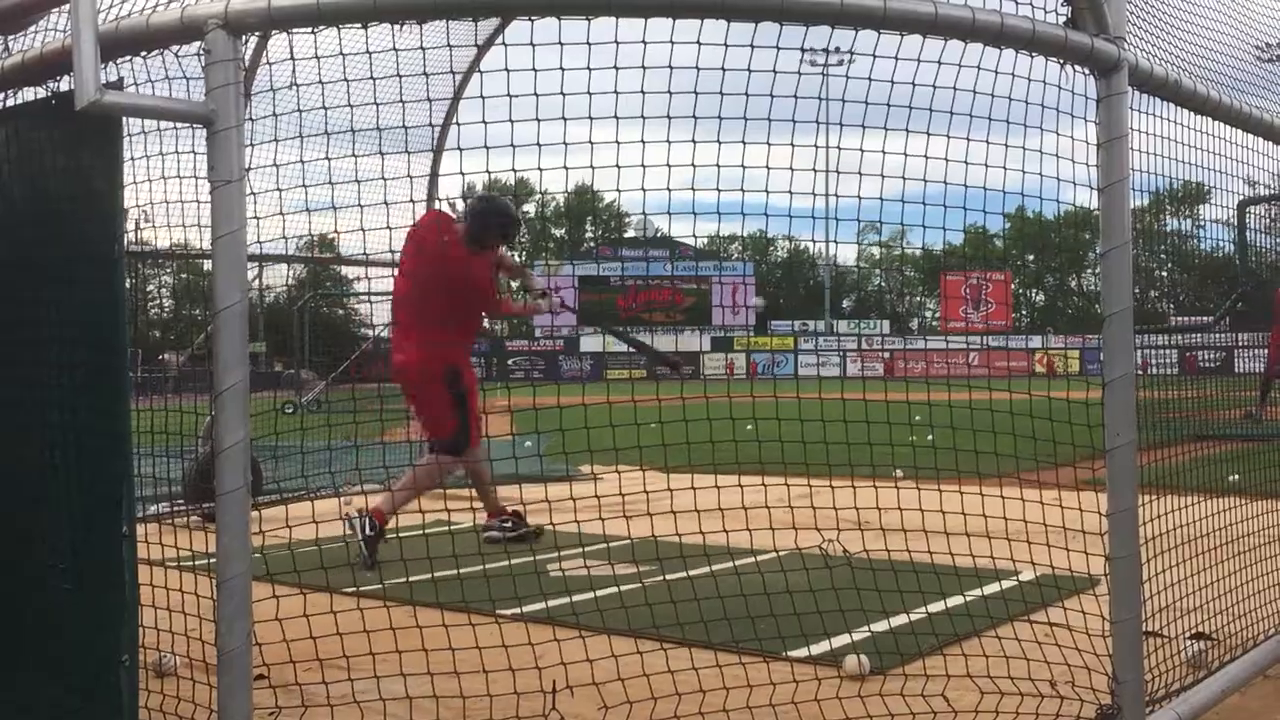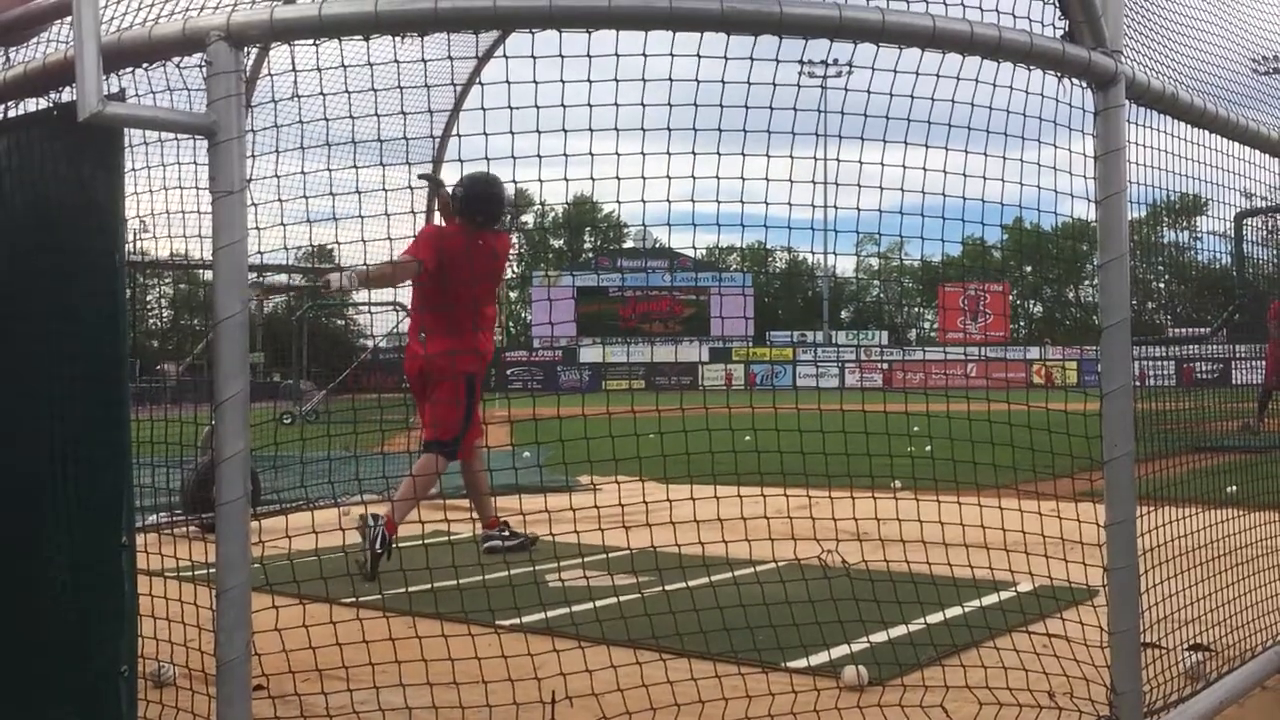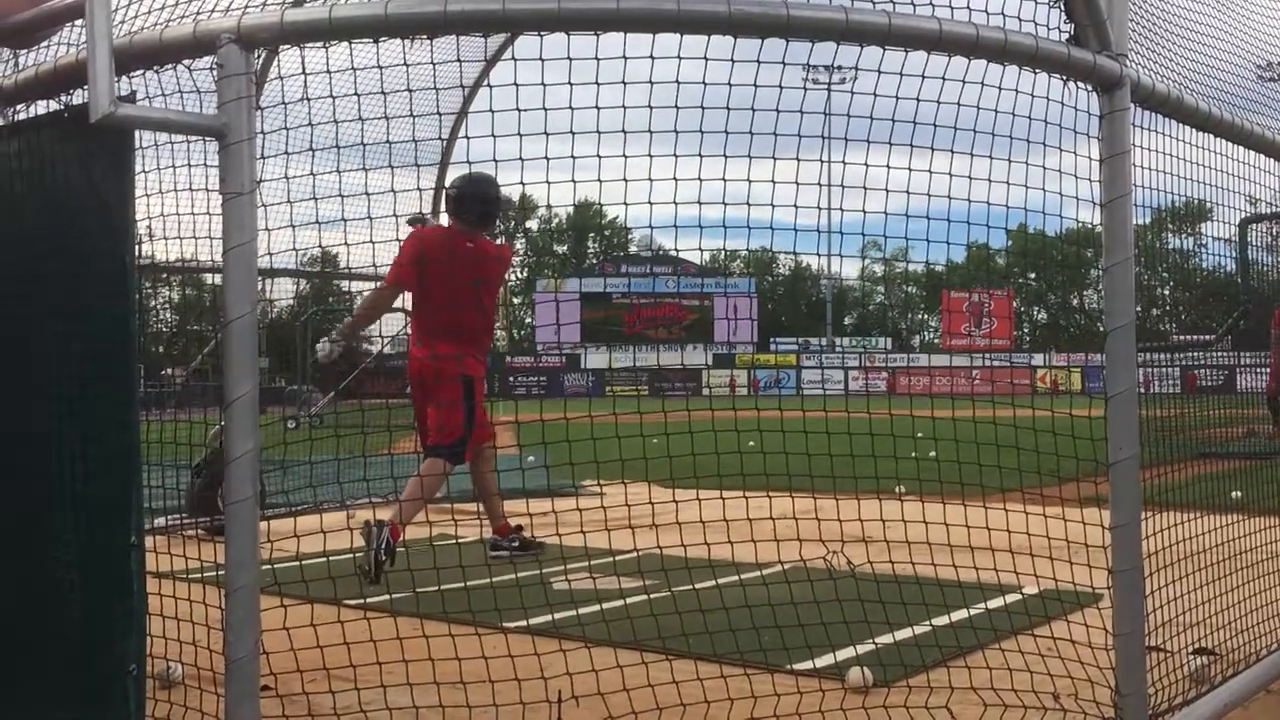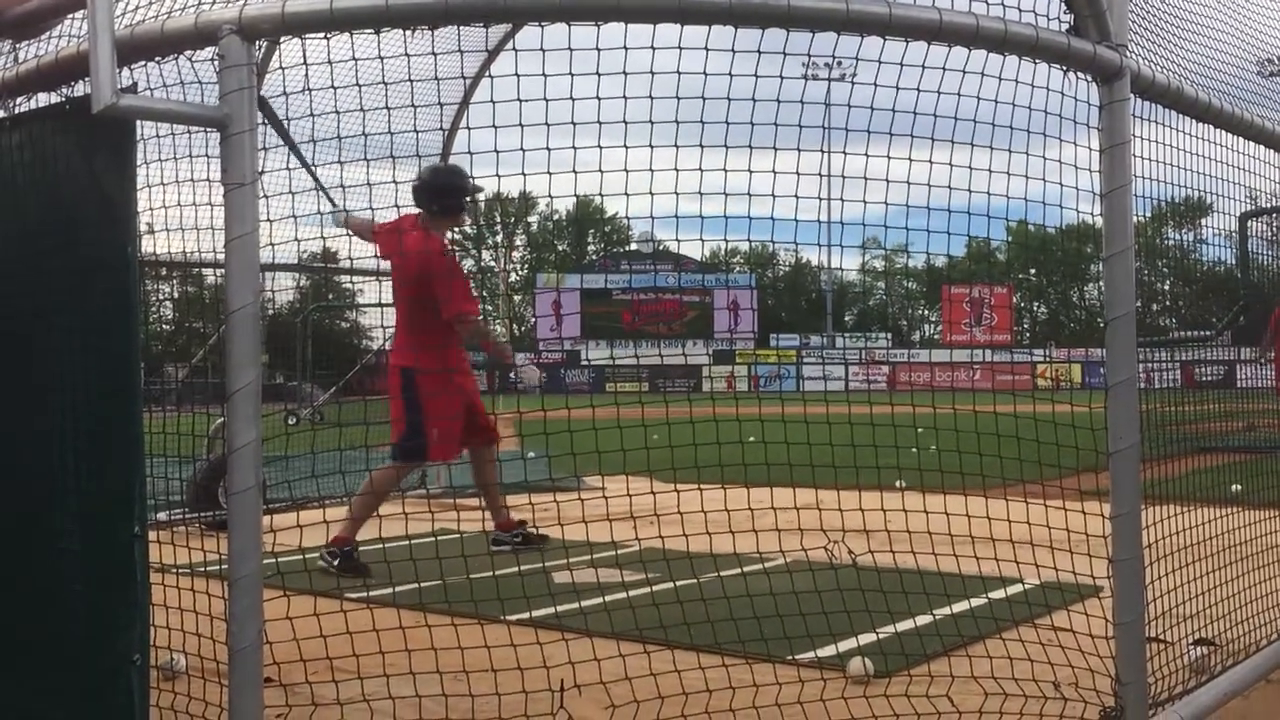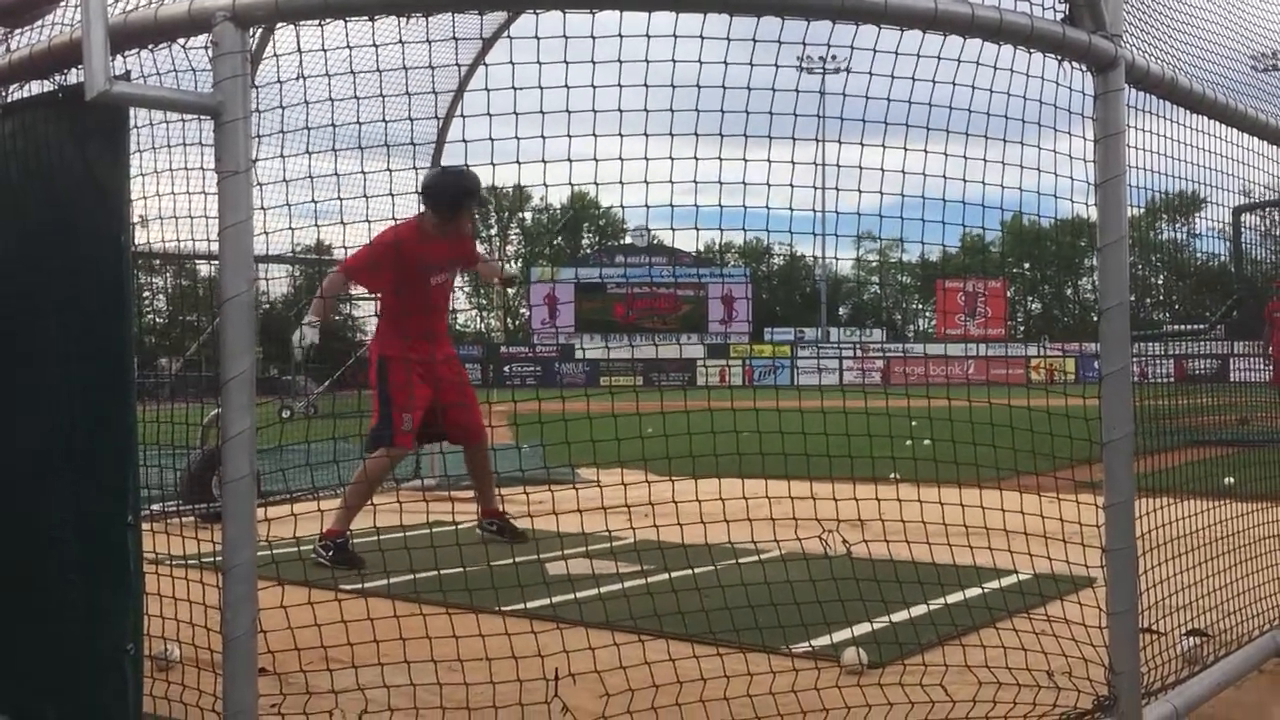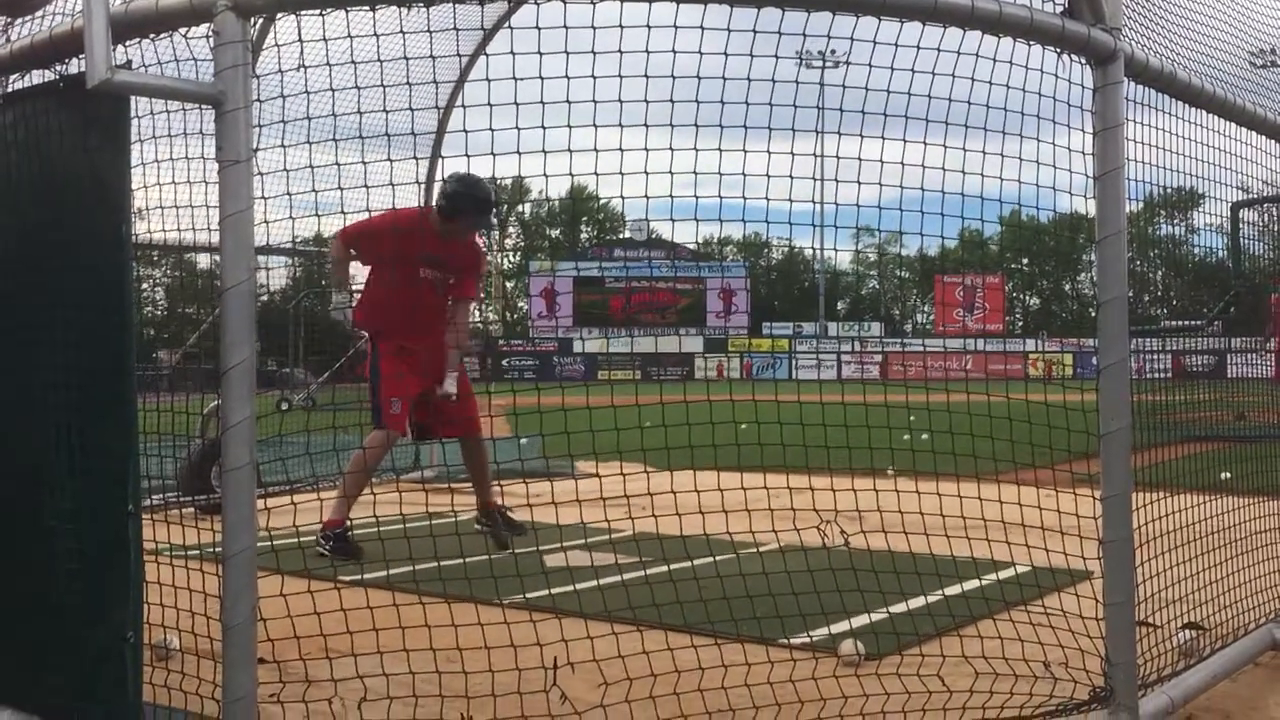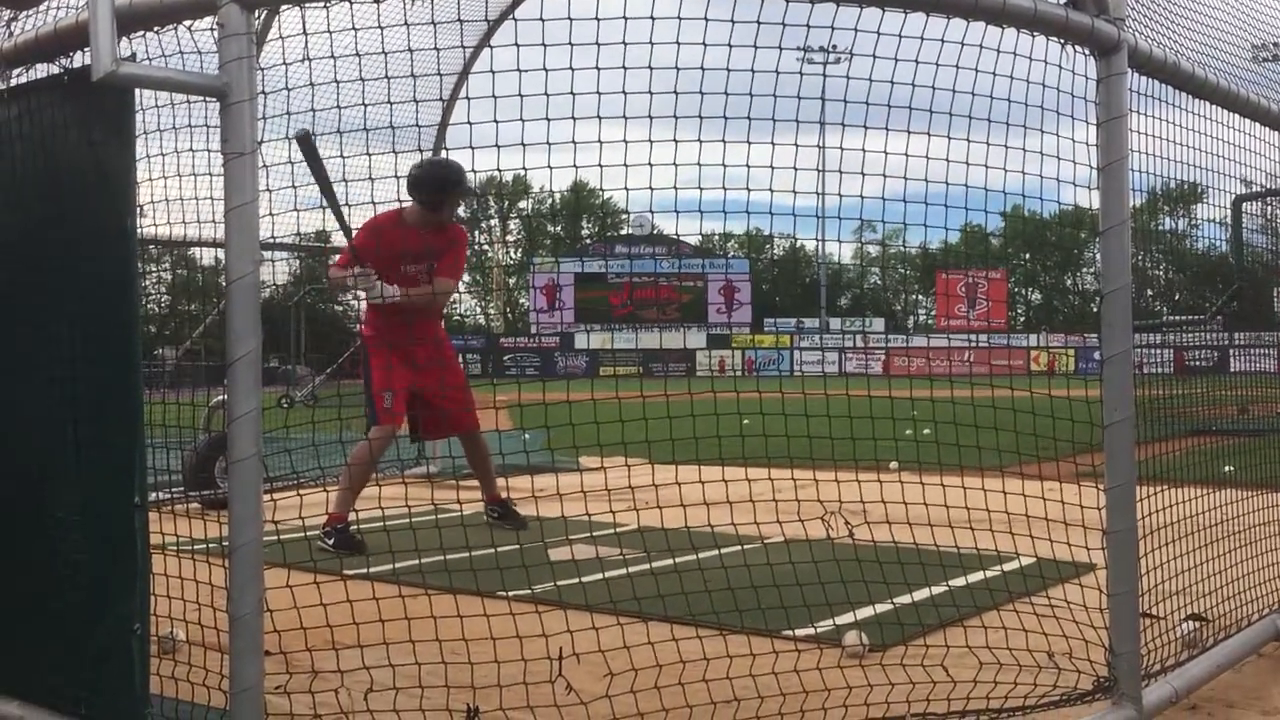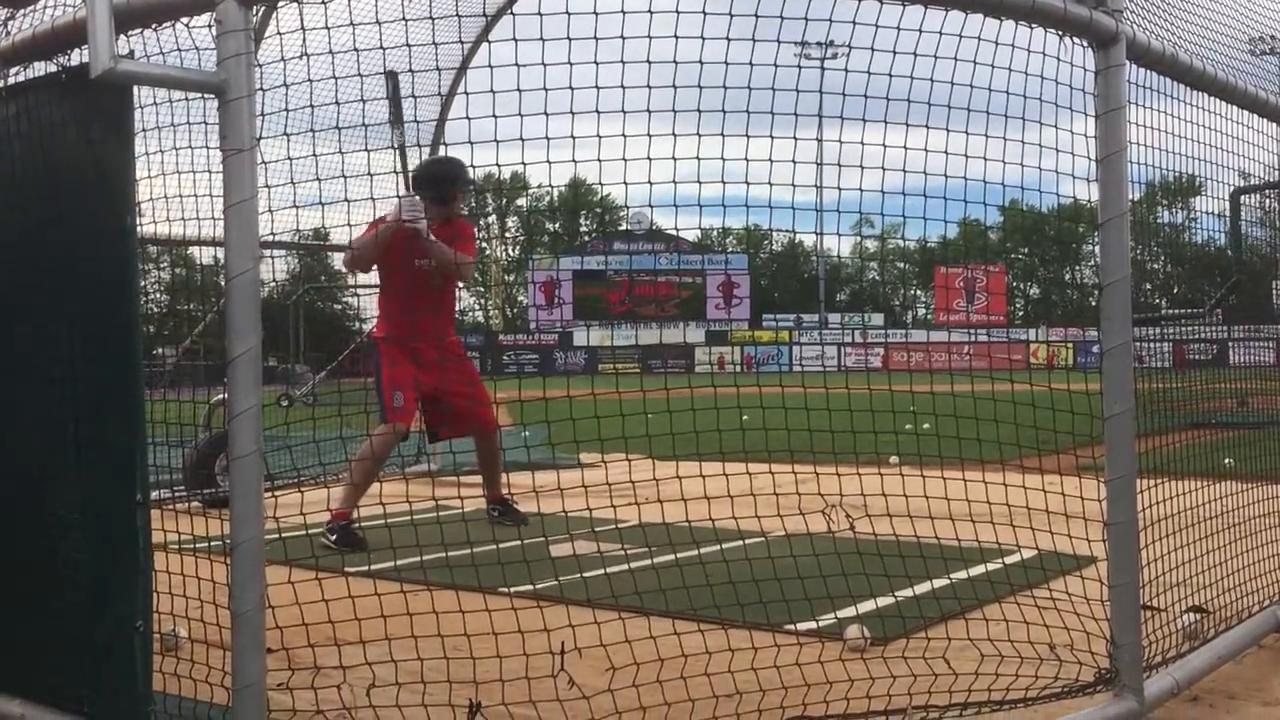
dt=0.4s
person 1, frame 1
left shoulder: (432, 223)
right shoulder: (476, 270)
left elbow: (490, 254)
right elbow: (501, 310)
left wrist: (530, 280)
right wrist: (537, 304)
left hip: (411, 355)
right hip: (439, 361)
left knee: (466, 435)
right knee: (450, 451)
left ankle: (497, 517)
right ankle: (374, 519)
person 1, frame 2
left shoulder: (437, 238)
right shoulder: (500, 245)
left elbow: (405, 267)
left wrist: (351, 278)
right wrist: (446, 199)
left hip: (422, 355)
right hip: (462, 360)
left knee: (464, 439)
right knee: (440, 450)
left ankle: (493, 528)
right ankle: (385, 525)
person 1, frame 3
left shoulder: (423, 242)
right shoulder: (499, 257)
left elbow: (384, 296)
left wrist: (338, 338)
left hip: (425, 360)
right hip: (462, 365)
left knee: (480, 442)
right knee: (444, 455)
left ankle: (502, 533)
right ankle: (389, 530)
person 1, frame 4
left shoulder: (407, 227)
right shoulder: (437, 256)
left elbow: (371, 230)
right elbow: (466, 323)
left wrist: (345, 220)
right wrist: (512, 359)
left hip: (446, 362)
right hip: (420, 365)
left knee: (482, 439)
right knee: (410, 457)
left ankle: (505, 529)
right ankle: (339, 546)
person 1, frame 5
left shoulder: (457, 237)
right shoulder: (398, 240)
left elbow: (474, 260)
right elbow: (341, 274)
left wrist: (499, 275)
right wrist: (313, 319)
left hip: (439, 352)
right hip: (398, 356)
left knee: (475, 433)
right knee: (393, 448)
left ankle: (490, 517)
right ankle: (331, 538)
person 1, frame 6
left shoulder: (469, 251)
right shoulder: (402, 224)
left elbow: (459, 315)
right elbow: (341, 241)
left wrist: (452, 374)
right wrist: (341, 294)
left hip: (437, 346)
right hip: (392, 342)
left knee: (470, 426)
right knee: (387, 431)
left ankle: (488, 510)
right ankle: (333, 527)
person 1, frame 7
left shoulder: (454, 235)
right shoulder: (381, 229)
left elbow: (441, 294)
right elbow: (336, 273)
left wrist: (394, 293)
right wrist: (354, 279)
left hip: (431, 343)
right hip: (385, 342)
left knee: (468, 425)
right knee: (384, 429)
left ankle: (495, 502)
right ankle: (334, 523)
person 1, frame 8
left shoulder: (461, 229)
right shoulder: (391, 224)
left elbow: (464, 271)
right elbow: (352, 262)
left wrist: (426, 237)
right wrist: (391, 224)
left hip: (443, 344)
right hip: (398, 344)
left knee: (485, 422)
right knee: (394, 427)
left ankle: (496, 501)
right ankle: (339, 520)
